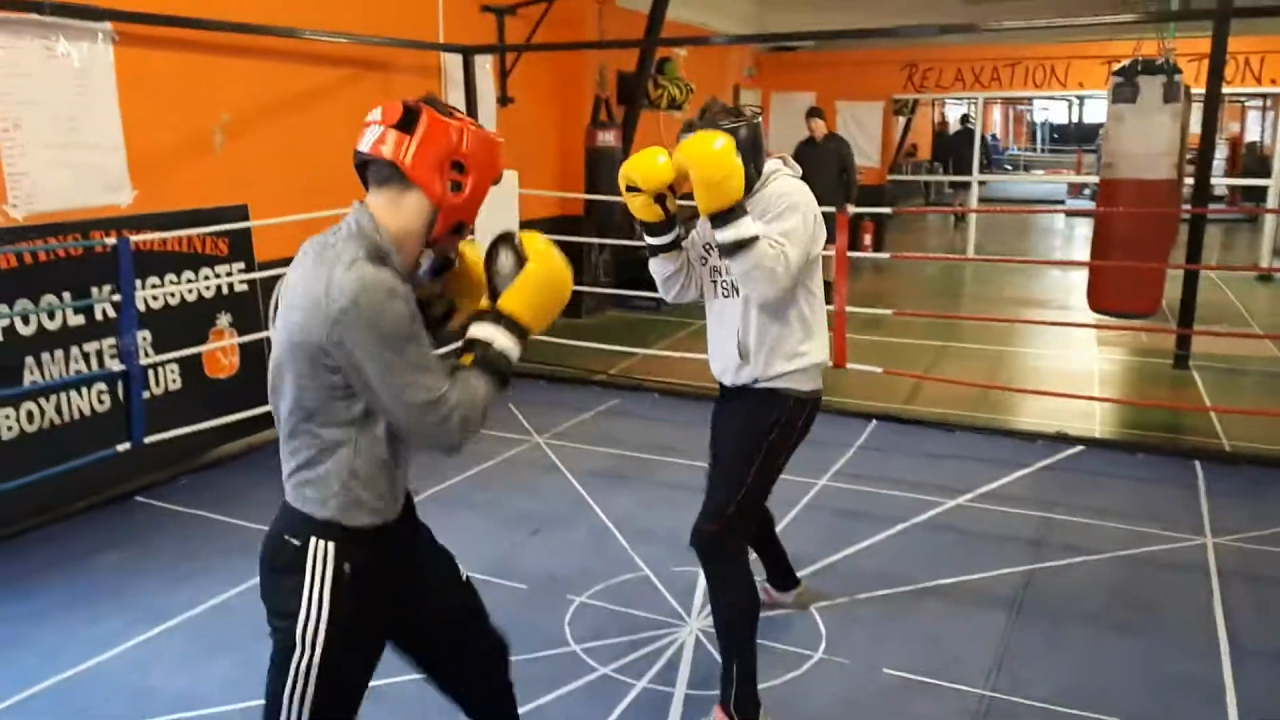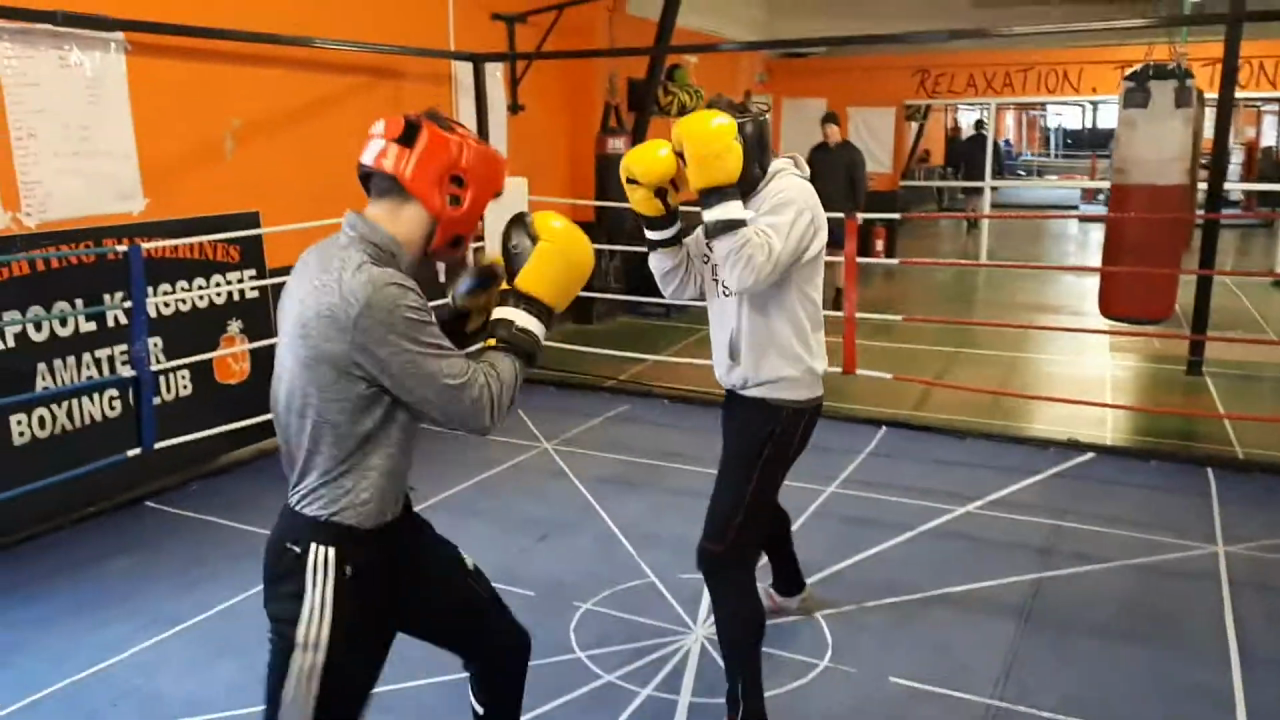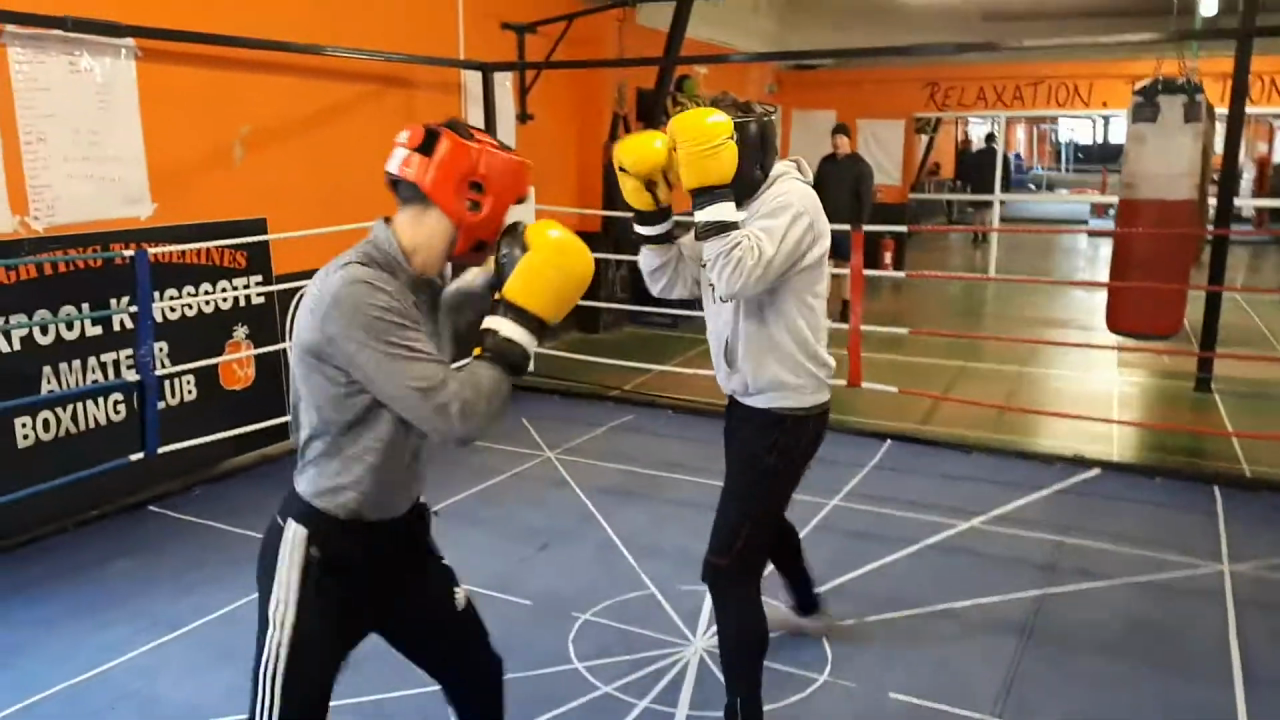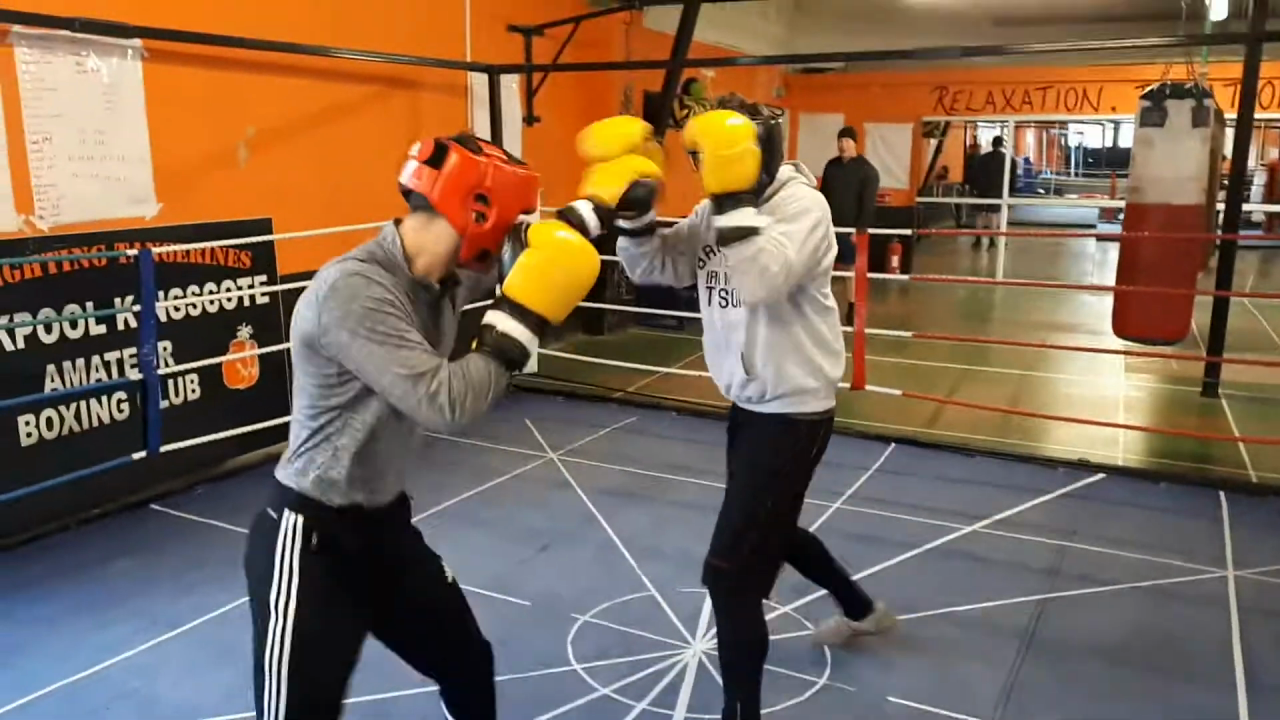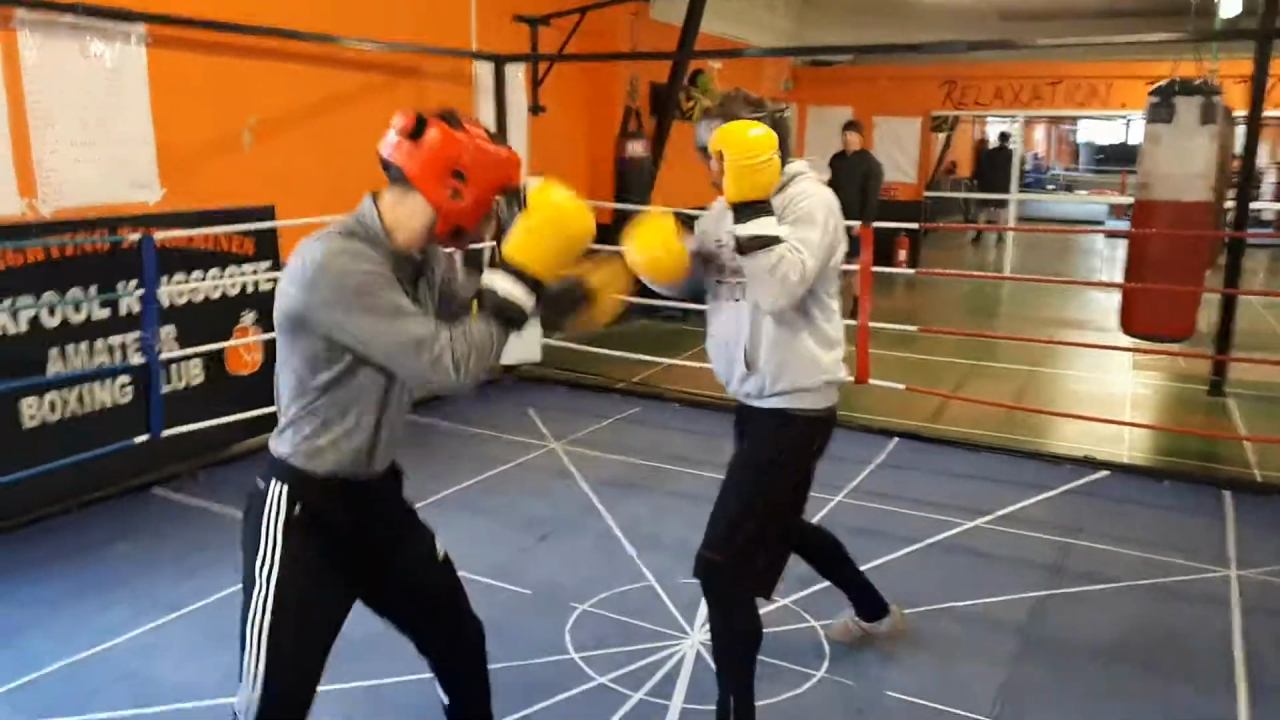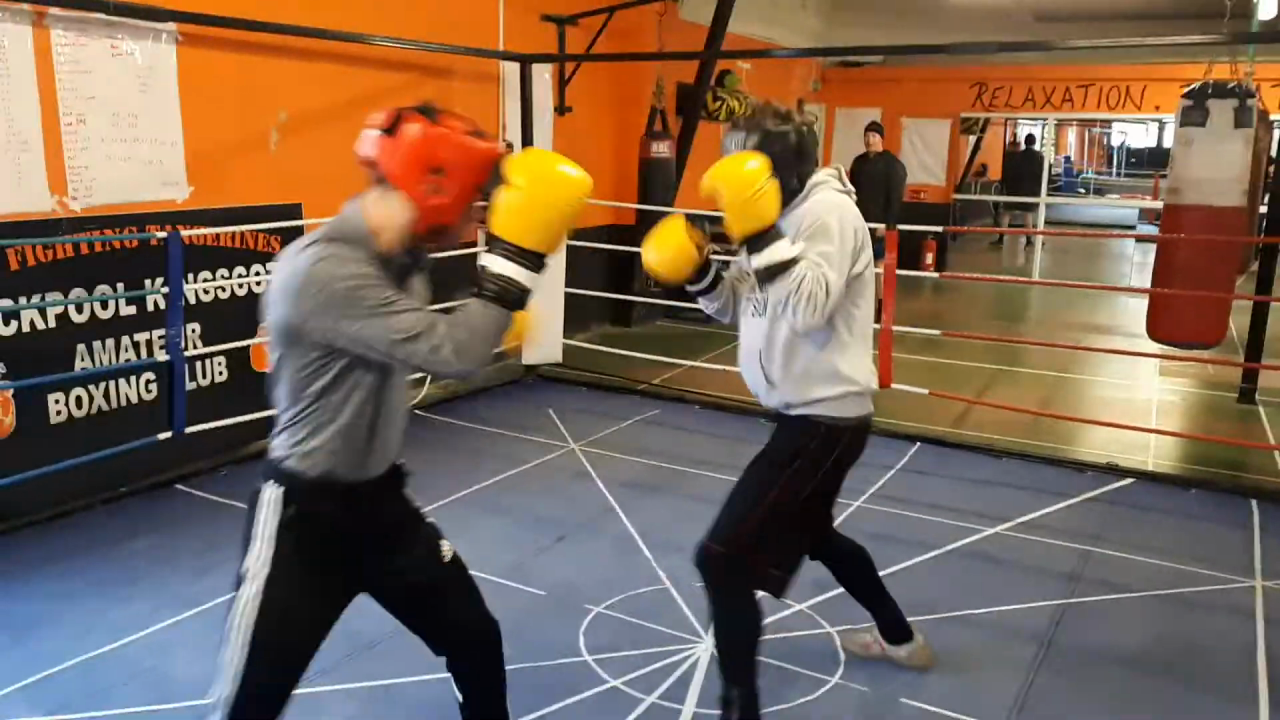
dt=0.1s
person 1, frame 1
left shoulder: (788, 197)
right shoulder: (721, 211)
left elbow: (766, 283)
right elbow: (682, 287)
left wrist: (724, 208)
right wrist: (656, 218)
left hip: (782, 390)
right hip: (742, 383)
left knee: (716, 536)
right knee: (739, 497)
right ankle: (785, 585)
person 1, frame 2
left shoulder: (791, 196)
right shoulder: (730, 202)
left elbow: (749, 272)
right elbow: (682, 285)
left wrist: (718, 189)
right wrist: (656, 213)
left hip: (780, 398)
right hip: (747, 387)
left knee: (721, 552)
right knee: (752, 501)
right ankle: (791, 591)
person 1, frame 3
left shoulder: (792, 200)
right shoulder: (725, 203)
left elbow: (737, 276)
right elbow: (672, 281)
left wrist: (710, 190)
right wrist: (649, 203)
left hip: (786, 407)
right hip: (751, 400)
left knee: (727, 568)
right knee: (756, 518)
right ankle: (807, 607)
person 1, frame 4
left shoulder: (801, 205)
right shoulder: (719, 211)
left elbow: (761, 282)
right elbow: (653, 267)
left wrist: (731, 195)
right wrist: (629, 205)
left hip: (792, 412)
right hip: (754, 405)
left knee: (730, 572)
right knee: (770, 528)
right ankle: (860, 610)
person 1, frame 5
left shoulder: (809, 201)
right shoulder: (729, 208)
left elbow: (778, 292)
right elbow: (695, 277)
left wrist: (754, 202)
right wrist: (666, 261)
left hip: (793, 408)
right hip: (764, 403)
left knee: (721, 566)
right knee: (782, 525)
right ankle: (875, 612)
person 1, frame 6
left shoulder: (829, 211)
right shoulder: (773, 218)
left elbow: (807, 308)
right elbow: (733, 300)
left wrist: (758, 231)
right wrist: (693, 267)
left hip: (824, 416)
right hip: (802, 411)
left knee: (723, 561)
right knee: (808, 531)
right ankle: (900, 638)
person 2, frame 1
left shoulder: (338, 251)
right shoulder: (359, 288)
right elbow: (445, 424)
left wrist: (447, 304)
right wrist: (502, 325)
left hip: (390, 531)
right hip: (329, 552)
left knee: (481, 663)
person 2, frame 2
left shoulder: (340, 258)
right shoulder: (370, 291)
right elbow: (477, 406)
left wrist: (462, 313)
right wrist: (527, 304)
left hip: (390, 531)
right hip: (332, 558)
left knee: (502, 645)
person 2, frame 3
left shoulder: (428, 280)
right shoulder: (354, 292)
right elbow: (455, 414)
right wrist: (522, 316)
left hip: (399, 535)
right hip: (318, 549)
person 2, frame 4
left shoulder: (438, 280)
right shoulder: (351, 288)
right elbow: (446, 404)
right wrist: (526, 313)
left hip: (382, 525)
right hip: (312, 537)
left knee: (470, 663)
person 2, frame 5
left shoulder: (420, 258)
right shoulder: (332, 265)
left elbow: (455, 318)
right elbow: (449, 366)
left wrist: (562, 294)
right wrist: (521, 272)
left hip: (376, 499)
right hip: (306, 512)
left knee: (459, 642)
person 2, frame 6
left shoulder: (398, 254)
right shoulder: (320, 271)
right elbow: (452, 352)
right wrist: (517, 247)
left hip: (379, 497)
right hip: (302, 514)
left knee: (475, 637)
person 3, frame 1
left shoulder: (839, 145)
right shoulder: (802, 148)
left elbow: (850, 174)
left wrist: (850, 201)
left hip: (833, 206)
left knee: (830, 247)
left ankle: (829, 290)
person 3, frame 2
left shoulder: (852, 153)
right shoulder: (816, 152)
left elbow: (859, 184)
left wrist: (857, 209)
left hip: (842, 212)
left knee: (839, 254)
left ankle: (839, 296)
person 3, frame 3
left shoulder: (861, 166)
right shoulder: (825, 163)
left elbow: (866, 198)
right elbow: (816, 192)
left wrist: (860, 223)
left hip: (848, 225)
left knee: (846, 266)
left ankle: (845, 308)
person 3, frame 4
left shoulder: (866, 169)
right shoulder: (831, 166)
left elbow: (868, 202)
right elbow: (823, 196)
left wrist: (861, 228)
left hip: (852, 229)
left knee: (850, 269)
right knee: (832, 269)
left ankle: (851, 311)
person 3, frame 5
left shoulder: (870, 163)
right shoulder: (836, 160)
left elbow: (871, 196)
left wrist: (863, 222)
left hip: (855, 221)
left knee: (855, 262)
left ankle: (855, 305)
person 3, frame 6
left shoulder: (893, 165)
right shoulder: (859, 162)
left elbow: (896, 197)
left wrist: (888, 223)
left hip: (879, 223)
left knee: (880, 264)
left ankle: (881, 307)
